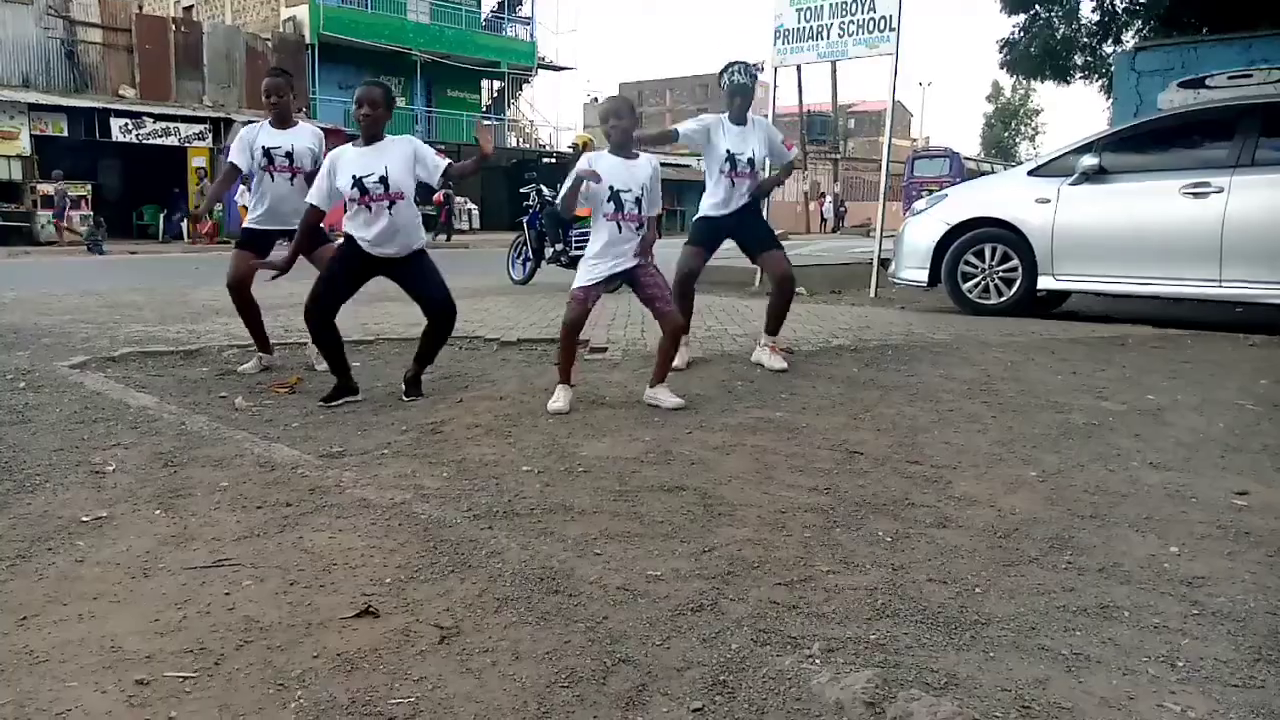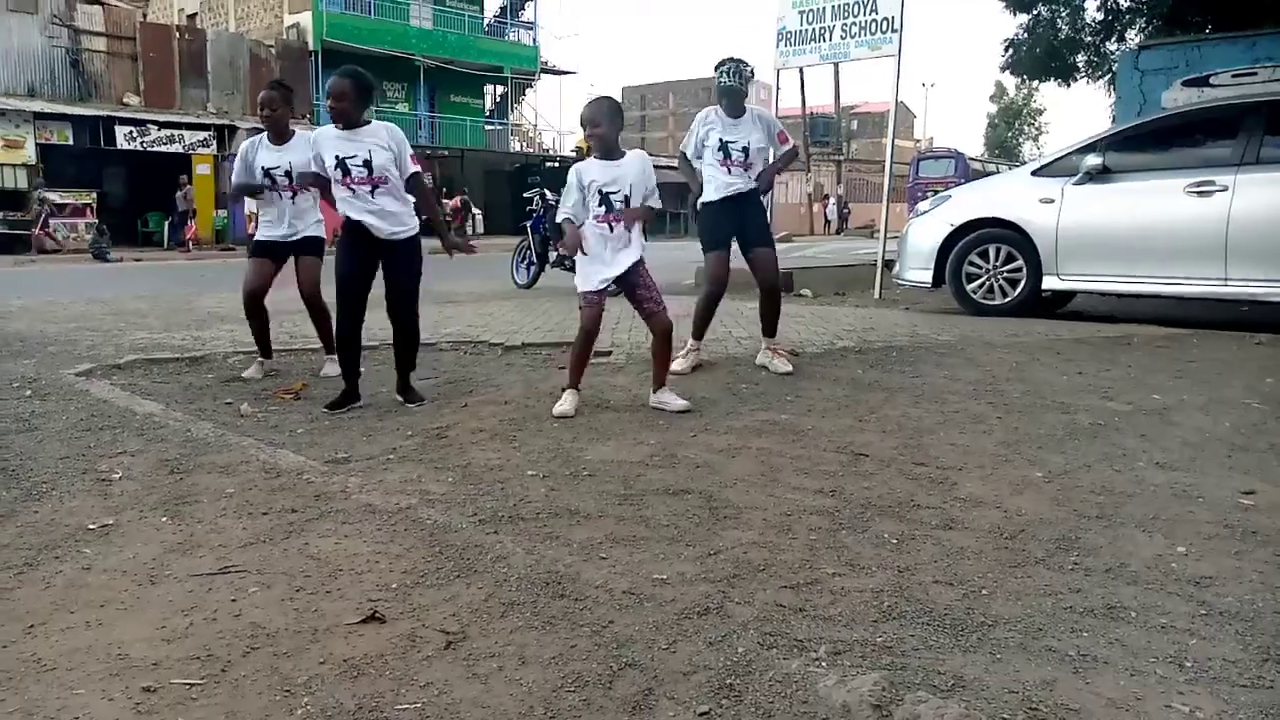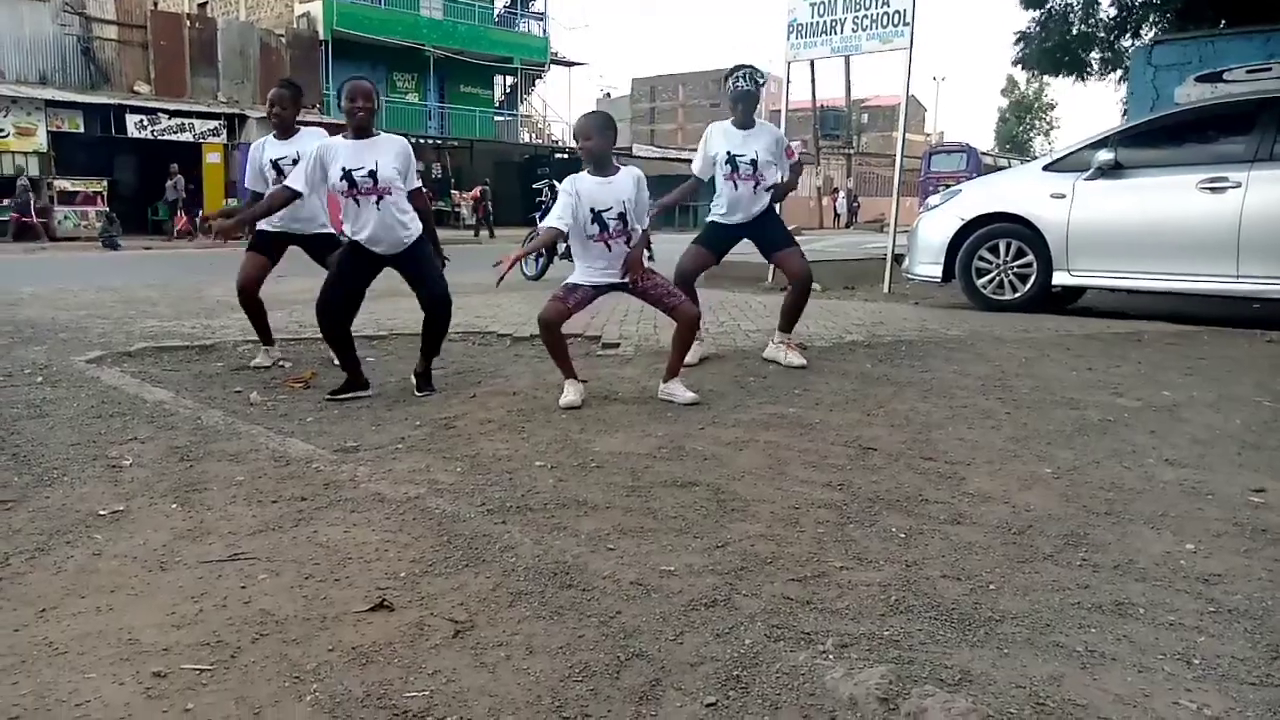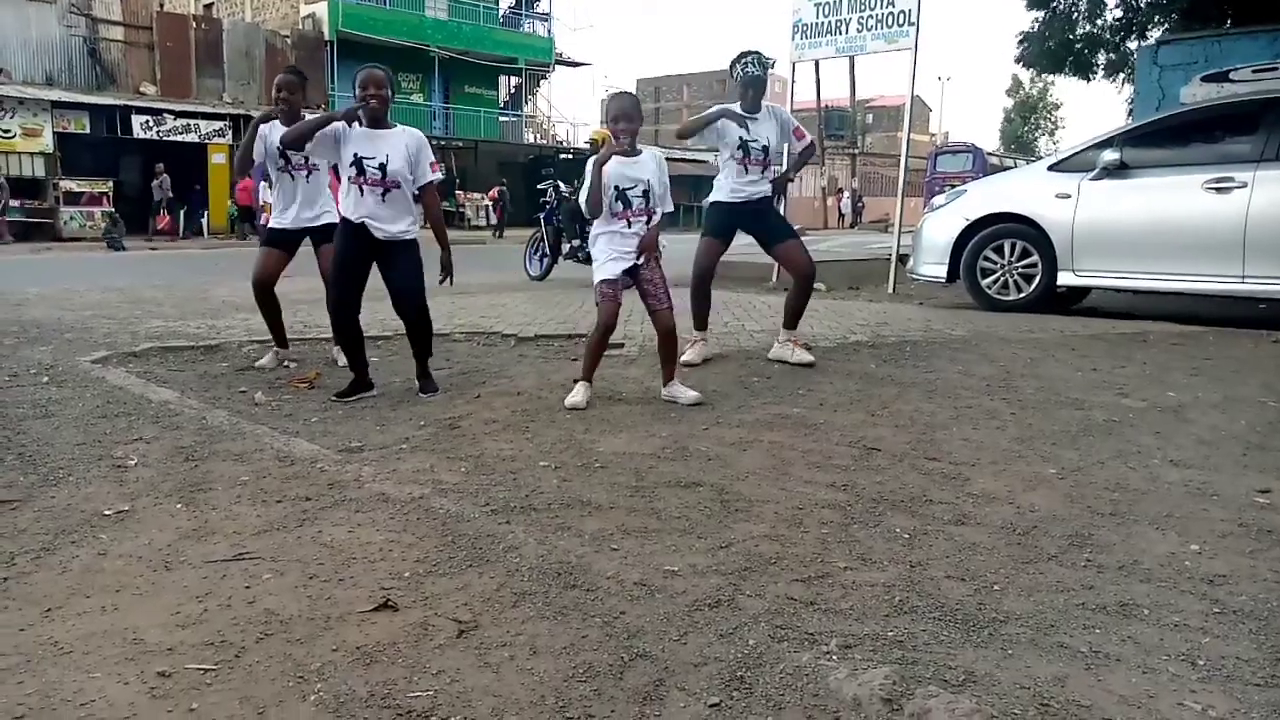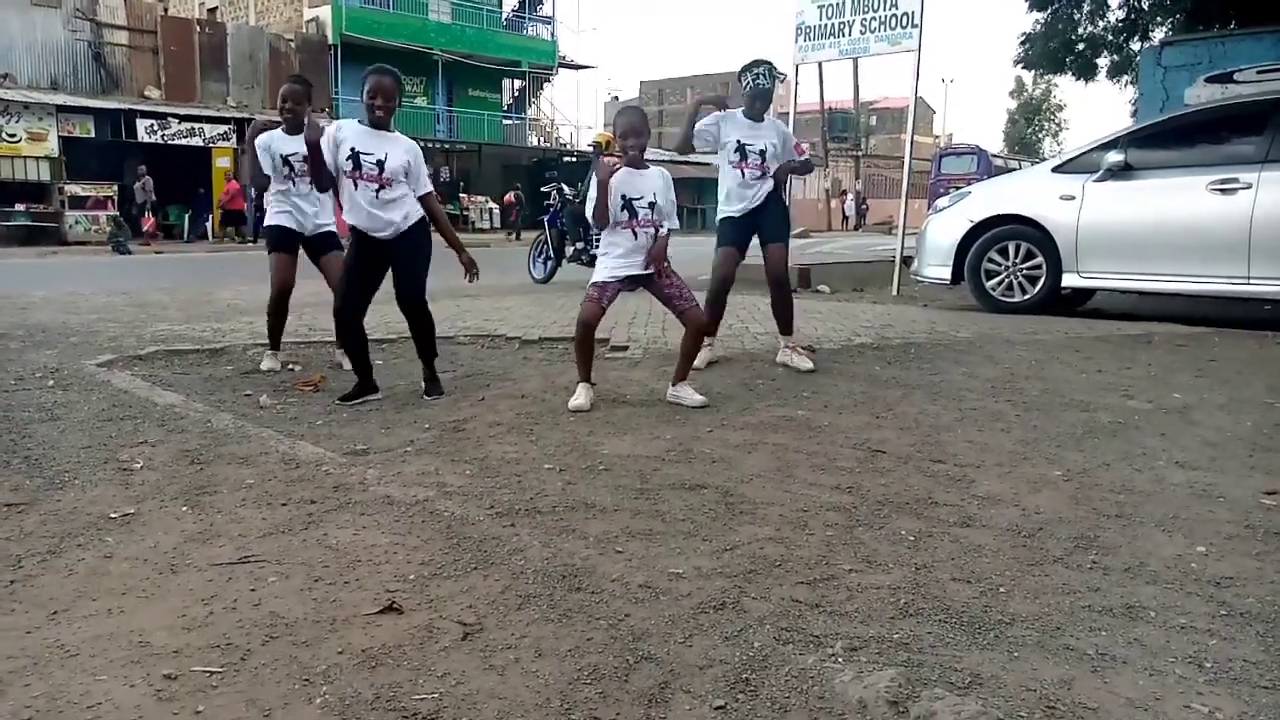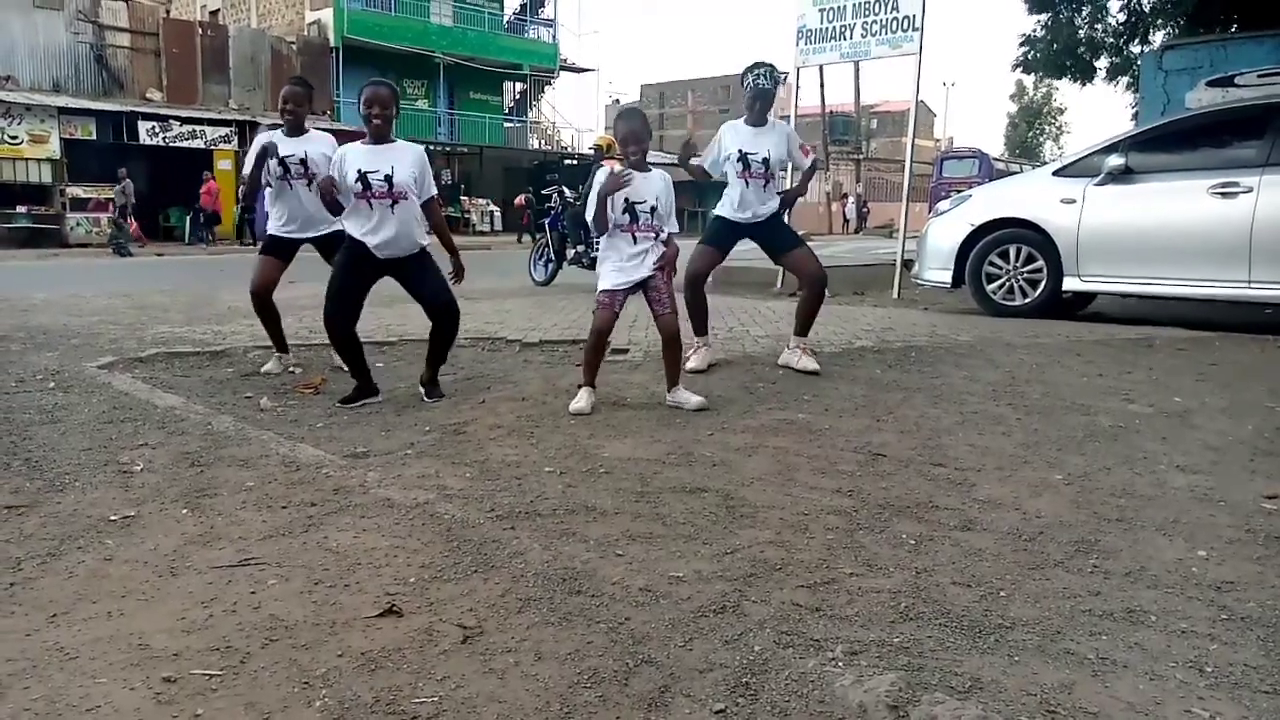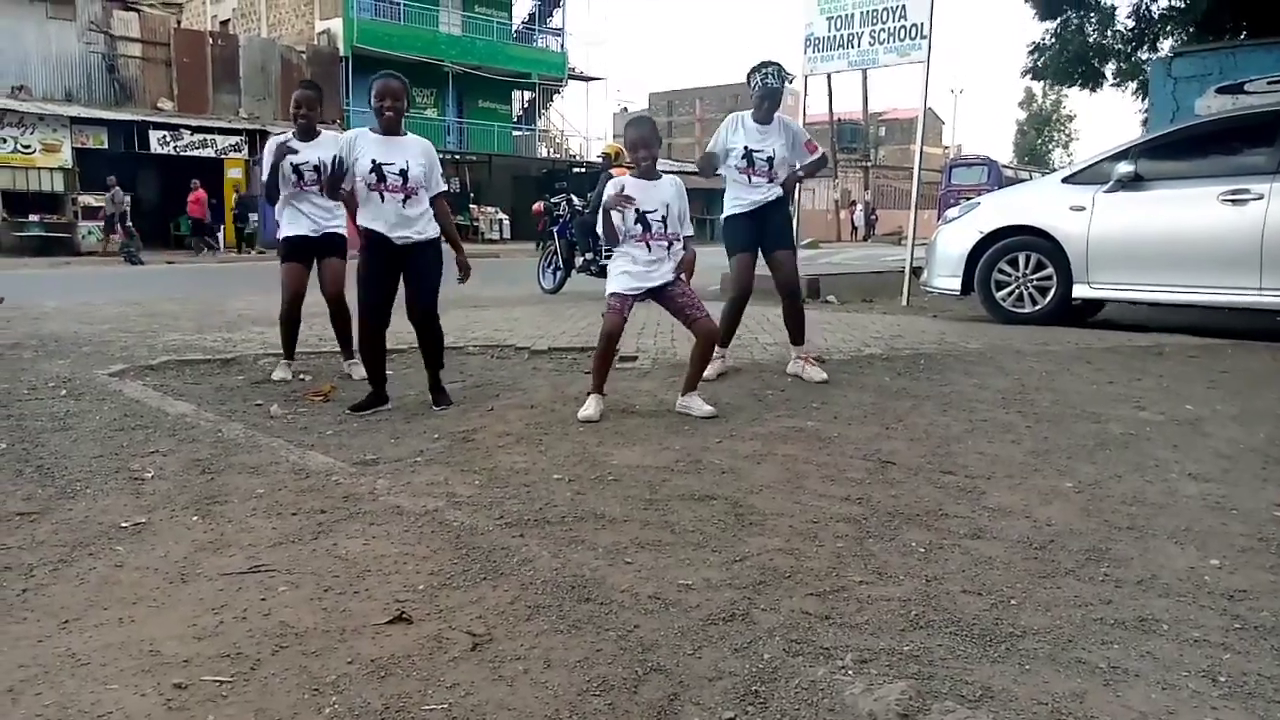
dt=0.4s
person 1, frame 1
left shoulder: (409, 146)
right shoulder: (338, 157)
left elbow: (451, 173)
right elbow: (316, 209)
left wrist: (482, 157)
right wrist: (290, 259)
left hip: (407, 250)
right hip: (358, 249)
left knee: (443, 311)
right knee: (316, 311)
left ankle: (413, 375)
right ankle: (345, 382)
person 1, frame 2
left shoulder: (389, 133)
right shoulder: (322, 138)
left elbow: (417, 183)
right elbow: (317, 177)
left wrist: (446, 234)
left hip: (402, 235)
right hip: (357, 236)
left knee: (404, 313)
right knee: (348, 314)
left ankle: (404, 383)
right ankle: (350, 389)
person 1, frame 3
left shoulder: (398, 145)
right shoulder: (325, 150)
left elbow: (417, 196)
right elbow: (287, 191)
left wrist: (434, 244)
right wrist: (240, 221)
left hip: (409, 241)
right hip: (360, 245)
left knee: (438, 301)
right knee: (329, 311)
left ankle: (423, 370)
right ankle: (356, 378)
person 1, frame 4
left shoulder: (412, 138)
right shoulder: (342, 132)
left elbow: (429, 196)
right elbow: (287, 142)
left wrist: (445, 249)
right wrist: (332, 116)
left hip: (400, 238)
right hip: (355, 233)
left knee: (411, 304)
right knee: (341, 309)
left ankle: (423, 371)
right ankle: (361, 378)
person 1, frame 5
left shoulder: (408, 147)
right shoulder: (340, 131)
left elbow: (429, 201)
left wrist: (460, 249)
right wrist: (314, 154)
left hip: (409, 234)
right hip: (364, 238)
left knee: (412, 303)
right knee: (346, 312)
left ankle: (430, 373)
right ankle: (366, 381)
person 1, frame 6
left shoulder: (414, 154)
right shoulder: (346, 154)
left elbow: (431, 208)
right elbow: (339, 208)
left wrist: (454, 254)
right wrist: (325, 193)
left hip: (411, 252)
right hip: (360, 249)
left knee: (447, 312)
right knee: (336, 319)
left ankle: (430, 377)
right ankle: (365, 384)
person 1, frame 7
left shoulder: (423, 147)
right shoulder: (353, 140)
left elbow: (438, 201)
right elbow: (339, 191)
left wrist: (459, 250)
right wrist: (339, 194)
left hip: (423, 243)
right hip: (377, 244)
left knee: (424, 314)
right knee: (371, 320)
left ankle: (436, 384)
right ankle: (378, 391)
person 2, frame 1
left shoulder: (763, 128)
right shoulder: (710, 124)
left elbow: (789, 162)
right elbow: (670, 135)
left wrist: (775, 180)
right wrist: (637, 140)
left hip: (748, 212)
right hip: (712, 212)
left knee: (784, 278)
right knee: (684, 275)
left ankle: (766, 345)
right ankle: (680, 344)
person 2, frame 2
left shoulder: (763, 118)
right shoulder: (706, 117)
left elbow: (791, 150)
right elbow: (684, 158)
left wrist: (773, 168)
right wrist: (696, 185)
left hip: (749, 202)
right hip: (714, 205)
left knee: (770, 281)
right knee: (716, 282)
left ankle: (769, 347)
right ankle: (693, 346)
person 2, frame 3
left shoulder: (770, 133)
right shoulder: (714, 132)
left elbow: (795, 166)
right elbow: (694, 181)
left wrist: (788, 184)
right wrist: (657, 206)
left hip: (763, 216)
right hip: (723, 219)
left knee: (802, 277)
right knee: (683, 274)
left ankle: (780, 342)
right ankle: (693, 341)
person 2, frame 4
left shoulder: (778, 115)
right shoulder: (725, 115)
left elbow: (808, 146)
right elbow: (682, 133)
left wrist: (789, 173)
right wrist: (722, 114)
left hip: (762, 203)
right hip: (725, 202)
left knee: (805, 271)
right knee: (702, 270)
left ankle: (786, 341)
right ankle: (699, 339)
person 2, frame 5
left shoulder: (778, 129)
right shoulder: (723, 121)
left elbow: (806, 164)
right elbow: (683, 147)
left wrist: (788, 167)
right wrist: (700, 104)
left hip: (769, 205)
right hip: (732, 212)
left knee: (778, 277)
right knee: (722, 279)
left ankle: (788, 346)
right ankle: (706, 344)
person 2, frame 6
left shoulder: (783, 132)
right shoulder: (728, 131)
left elbow: (810, 164)
right elbow: (707, 175)
left wrist: (799, 188)
right wrist: (685, 162)
left hip: (769, 217)
right hip: (729, 216)
left knee: (817, 278)
right knee: (693, 276)
left ankle: (796, 348)
right ankle: (702, 346)
person 2, frame 7
left shoulder: (788, 128)
right shoulder: (733, 123)
left elbow: (820, 158)
right elbow: (710, 168)
left wrist: (798, 174)
right wrist: (703, 164)
left hip: (774, 209)
right hip: (738, 212)
left knee: (789, 285)
right knee: (741, 289)
left ankle: (799, 357)
right ankle: (718, 355)
person 3, frame 1
left shoulder: (650, 164)
right shoulder: (592, 161)
right elbow: (565, 212)
left wrist: (651, 232)
right wrist: (576, 181)
left hip: (638, 256)
right hip: (600, 256)
left knee: (675, 323)
right knee: (571, 320)
left ankle: (656, 387)
right ankle: (563, 386)
person 3, frame 2
left shoulder: (640, 160)
right shoulder: (580, 170)
left elbow: (652, 207)
right elbow: (567, 217)
left wrist: (640, 211)
right wrist: (570, 233)
left hip: (630, 258)
right hip: (593, 261)
left knee: (663, 326)
right knee: (589, 325)
left ankle: (659, 390)
right ankle: (571, 390)
person 3, frame 3
left shoulder: (634, 177)
right shoulder: (573, 185)
left elbow: (643, 224)
right elbow: (555, 228)
left wrist: (638, 251)
right wrist: (520, 254)
left hip: (631, 267)
right hip: (589, 272)
left knee: (690, 315)
right knee: (548, 318)
left ankle: (669, 382)
right ankle: (572, 381)
person 3, frame 4
left shoulder: (655, 160)
right shoulder: (600, 162)
left elbow: (663, 209)
right elbow: (593, 211)
left wrist: (654, 232)
right wrist: (598, 164)
left hip: (645, 252)
right hip: (610, 254)
left knee: (666, 324)
right knee: (607, 320)
left ankle: (669, 384)
right ankle: (583, 383)
person 3, frame 5
left shoulder: (661, 176)
right shoulder: (607, 172)
left elbow: (669, 224)
right elbow: (600, 223)
left wrist: (662, 243)
right wrist: (602, 181)
left hip: (652, 262)
right hip: (614, 262)
left knee: (698, 321)
right knee: (586, 318)
left ankle: (678, 385)
right ankle: (584, 385)
person 3, frame 6
left shoulder: (663, 179)
right shoulder: (607, 176)
right elbow: (599, 228)
left wrist: (672, 247)
right wrist: (603, 194)
left hip: (653, 264)
right hip: (616, 266)
left knee: (671, 329)
right knee: (601, 326)
left ankle: (674, 390)
right ankle: (587, 388)
person 3, frame 7
left shoulder: (674, 184)
right shoulder: (617, 186)
left elbow: (685, 232)
right elbow: (611, 241)
left wrist: (689, 251)
right wrist: (606, 209)
left hip: (668, 273)
right hip: (628, 272)
left knee: (710, 332)
right knee: (610, 330)
left ankle: (688, 395)
right ankle: (595, 395)
person 4, frame 1
left shoulder: (313, 135)
right shoulder: (250, 133)
right elbow: (230, 175)
right wrist: (204, 207)
left hip: (302, 220)
right hip: (260, 220)
right knee: (236, 282)
right ankle: (264, 352)
person 4, frame 2
left shoulder: (312, 143)
right shoulder: (250, 148)
left elbow: (329, 185)
right elbow: (236, 190)
right wrist: (252, 188)
left hip: (309, 229)
right hip: (271, 233)
left knee: (310, 292)
right knee: (252, 292)
left ankle: (331, 354)
right ankle: (264, 358)
person 4, frame 3
left shoulder: (318, 137)
right shoulder: (259, 148)
right elbow: (254, 202)
right wrist: (220, 214)
left hip: (315, 226)
right hip: (272, 227)
right knee: (246, 286)
right ankle: (268, 346)
person 4, frame 4
right shoulder: (266, 130)
right elbow: (241, 170)
right wrist: (254, 127)
left hip: (322, 216)
right hip: (284, 219)
left knee: (334, 279)
right knee: (261, 281)
left ankle: (340, 344)
right ankle: (280, 347)
person 4, frame 5
left shoulder: (323, 134)
right shoulder: (267, 139)
left elbow: (326, 184)
right elbow: (259, 185)
right wrist: (251, 138)
left hip: (321, 223)
right hip: (282, 220)
right knee: (281, 288)
left ankle: (343, 347)
right ankle: (273, 351)
person 4, frame 6
left shoulder: (325, 141)
right shoulder: (264, 141)
right elbow: (249, 194)
right wrist: (260, 158)
left hip: (326, 225)
right hip: (282, 227)
right knee: (259, 290)
right ankle: (281, 353)
person 4, frame 7
left shoulder: (337, 142)
right shoulder: (276, 144)
right elbow: (271, 198)
right wrist: (276, 162)
left hip: (331, 226)
right hip: (296, 229)
left knee: (334, 293)
right knee: (292, 296)
left ankle: (350, 358)
right ankle: (286, 360)
